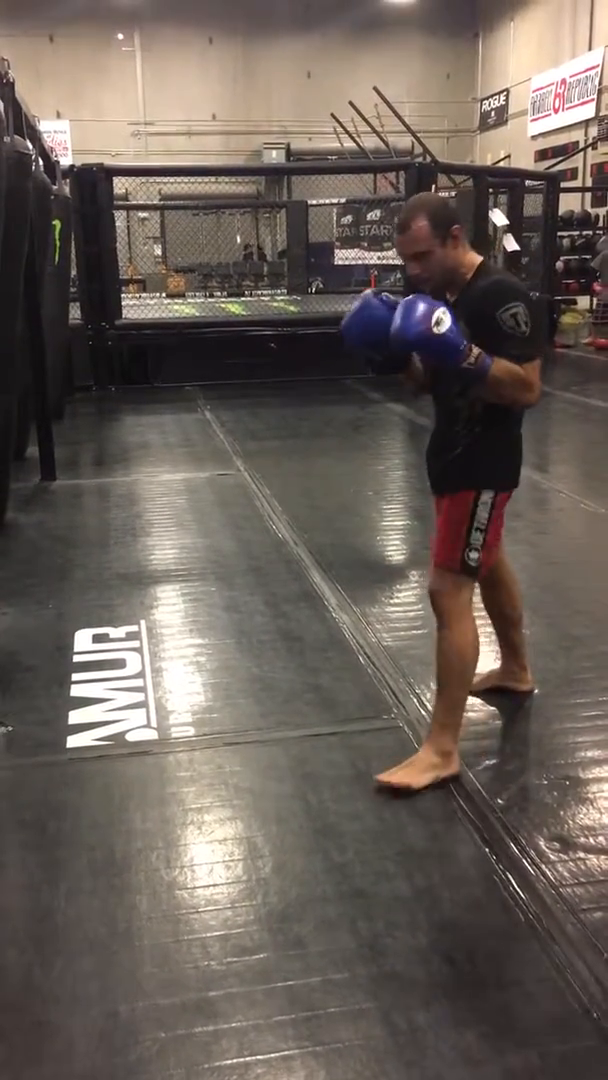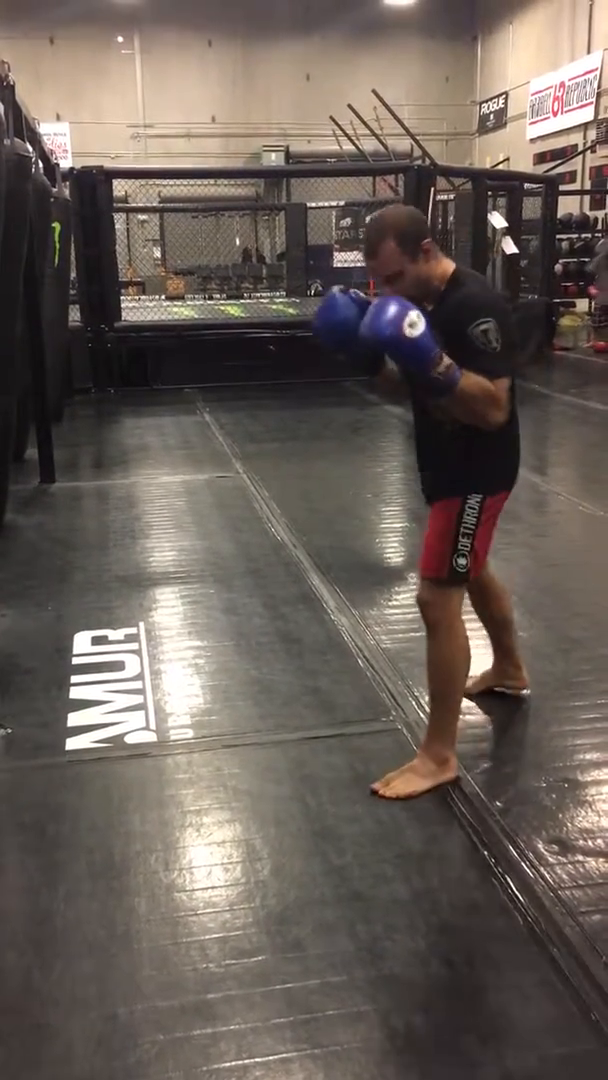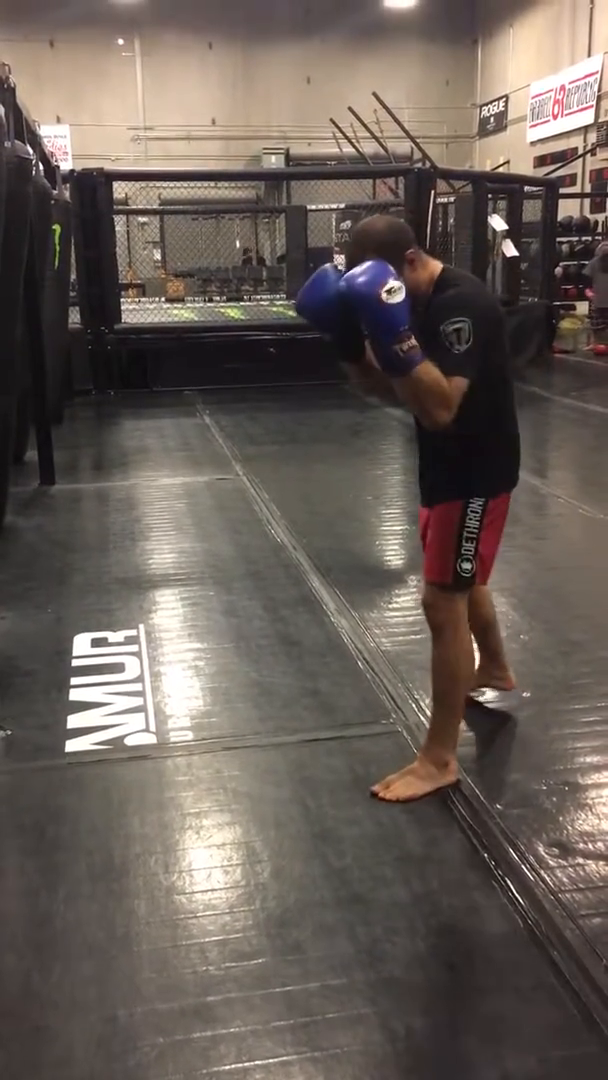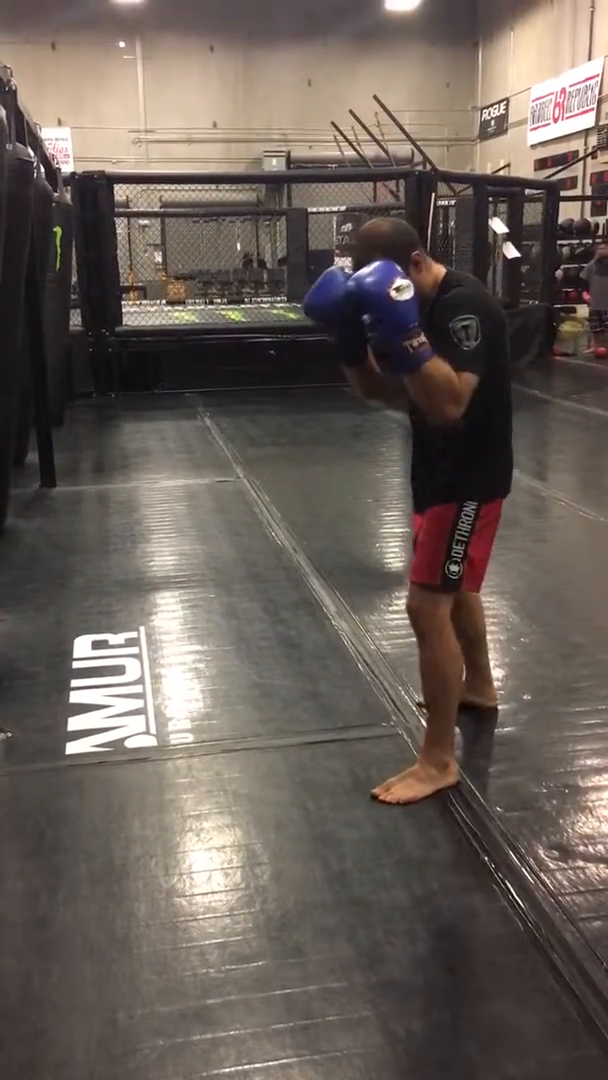
dt=0.2s
person 1, frame 1
left shoulder: (501, 296)
right shoulder: (435, 293)
left elbow: (526, 389)
left wrist: (461, 352)
right wrist: (397, 350)
left hip: (483, 462)
right hip: (453, 453)
left knee: (447, 590)
right knee: (487, 561)
left ankle: (442, 746)
right ankle: (515, 669)
person 1, frame 2
left shoulder: (474, 306)
right shoulder: (417, 300)
left elbow: (493, 408)
right elbow: (403, 385)
left wrist: (430, 361)
right wrist: (369, 351)
left hip: (475, 470)
right hip: (449, 461)
left knee: (437, 599)
right knee: (471, 570)
left ankle: (438, 755)
right ankle: (509, 669)
person 1, frame 3
left shoulder: (460, 305)
right shoulder: (414, 299)
left elbow: (438, 407)
right elbow: (382, 380)
left wrist: (395, 333)
right wrist: (347, 333)
left hip: (476, 471)
right hip: (451, 464)
left knee: (443, 603)
right knee: (461, 578)
left ankle: (439, 758)
right ankle: (494, 668)
person 1, frame 4
left shoulder: (464, 306)
right shoulder: (420, 304)
left elbow: (448, 404)
right elbow: (376, 388)
left wrist: (403, 332)
right wrist: (350, 334)
left hip: (470, 476)
right hip: (443, 469)
left knee: (429, 604)
right knee: (453, 587)
left ankle: (439, 760)
right ankle: (479, 684)
